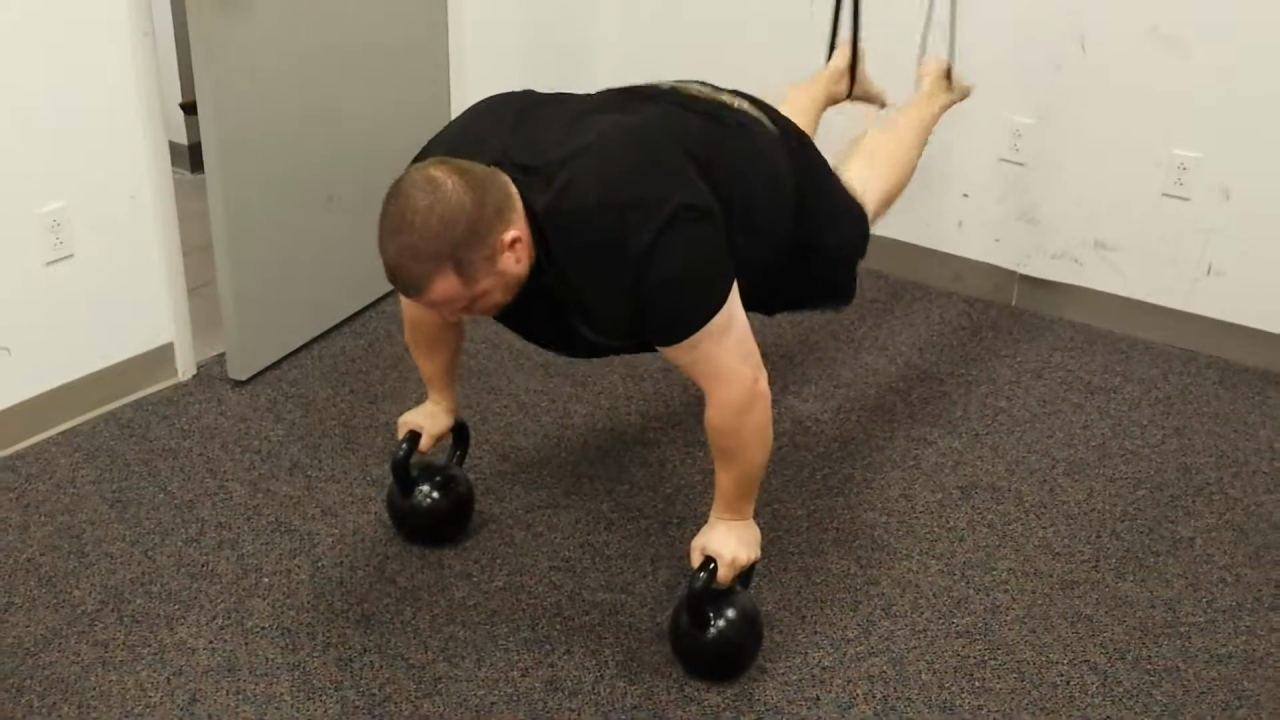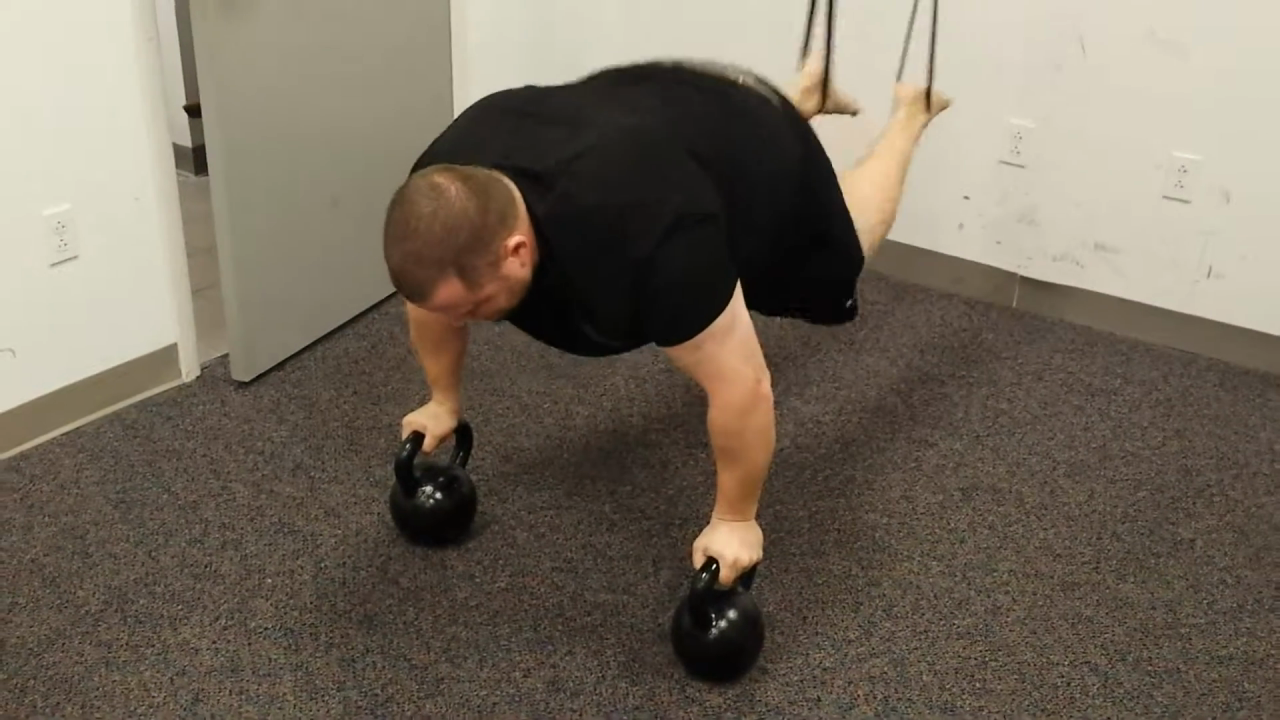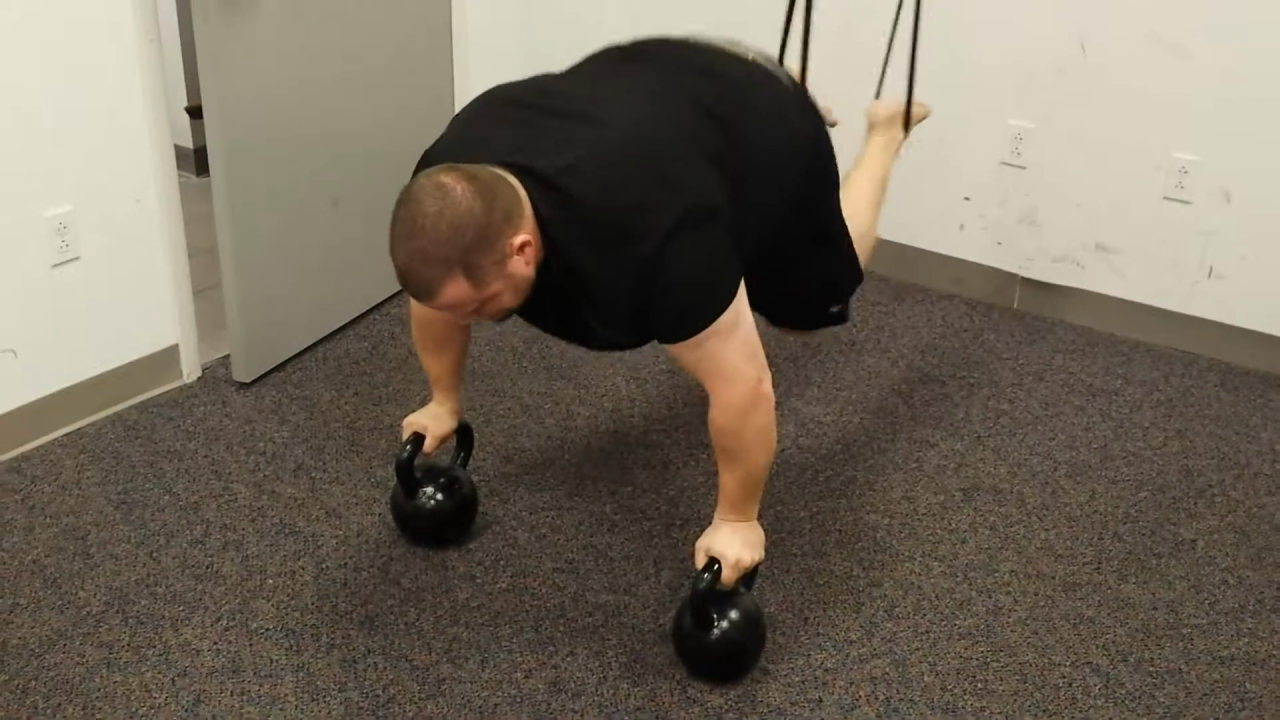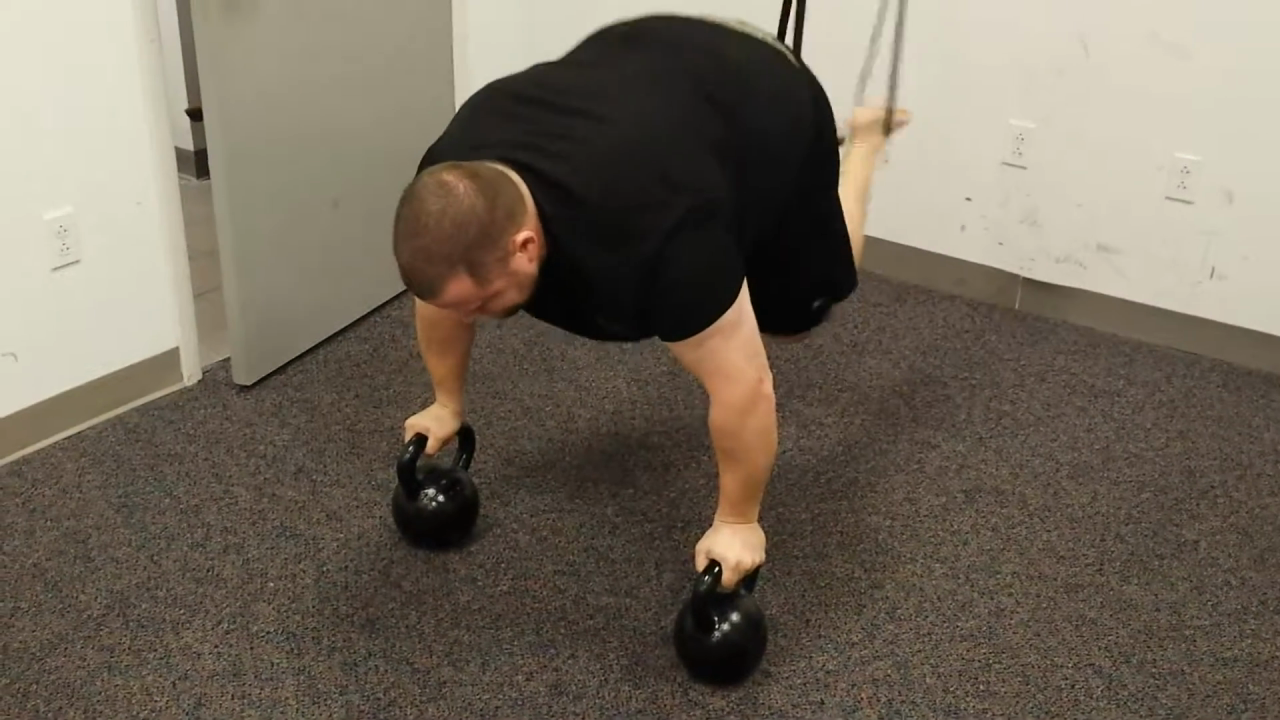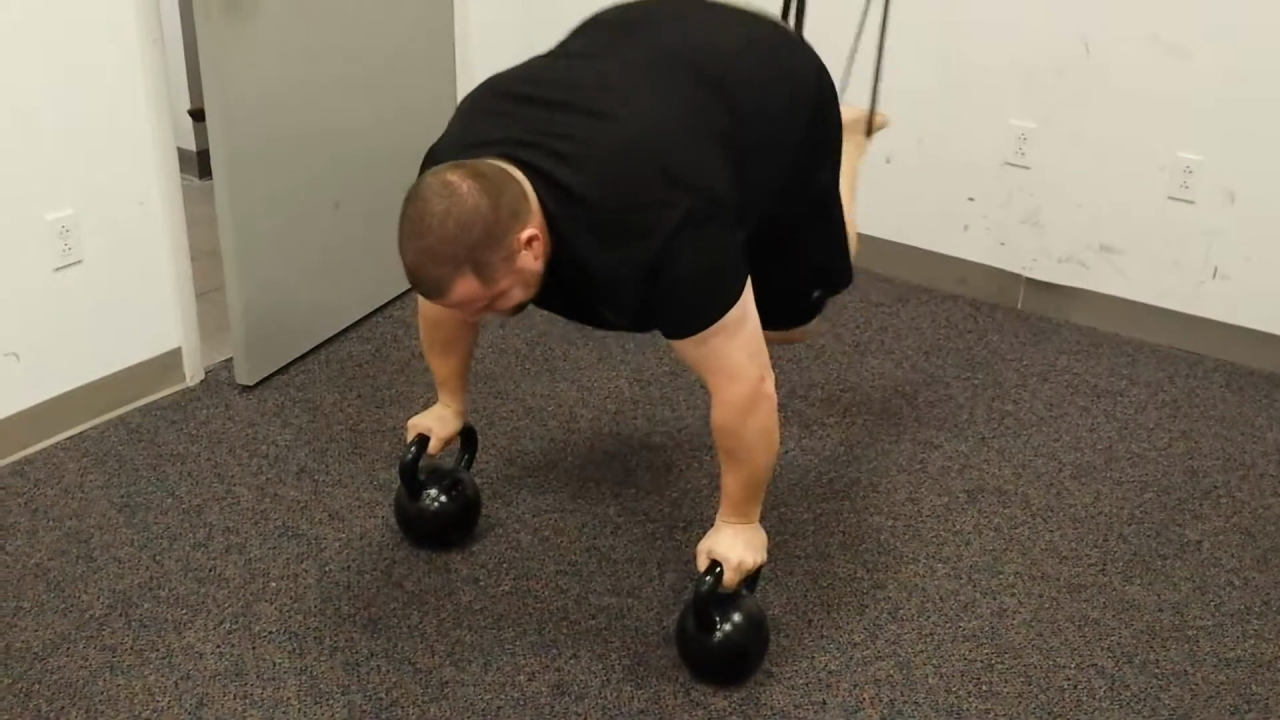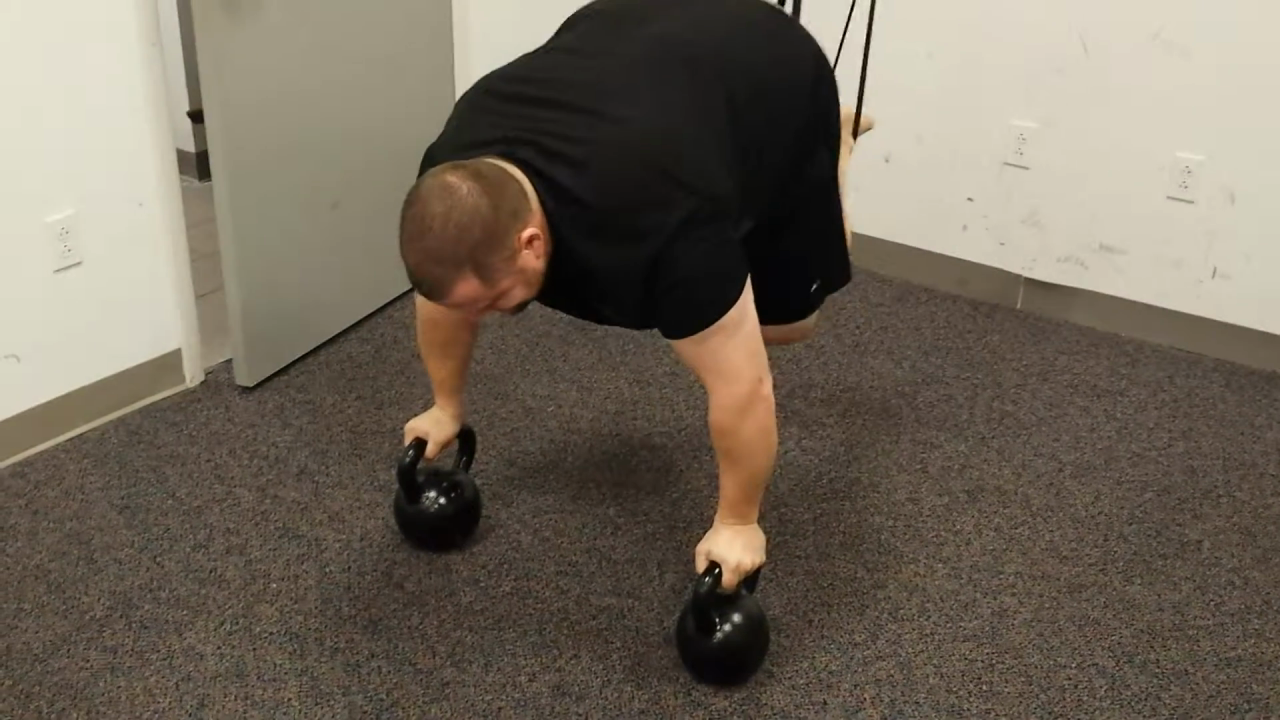
dt=0.1s
person 1, frame 1
left shoulder: (637, 241)
right shoulder: (445, 184)
left elbow: (740, 387)
right elbow: (425, 295)
left wrist: (733, 519)
right wrist: (439, 401)
left hip: (762, 179)
right hip: (659, 125)
left knee: (846, 202)
left ankle: (932, 93)
right ankle: (837, 76)
person 1, frame 2
left shoulder: (639, 242)
right shoulder: (448, 183)
left elbow: (741, 388)
right elbow: (431, 295)
left wrist: (735, 522)
right wrist: (444, 402)
left hip: (765, 151)
left knee: (827, 284)
left ankle: (908, 115)
right ankle: (809, 90)
person 1, frame 3
left shoulder: (645, 238)
right shoulder: (451, 180)
left elbow: (743, 387)
right elbow: (434, 293)
left wrist: (737, 523)
right wrist: (444, 402)
left hip: (765, 130)
left knee: (814, 302)
left ankle: (886, 131)
right ankle: (790, 97)
person 1, frame 4
left shoulder: (645, 233)
right shoulder: (454, 174)
left elbow: (743, 386)
right elbow: (442, 290)
left wrist: (737, 524)
right wrist: (448, 405)
left hip: (773, 103)
left knee: (790, 321)
left ankle: (861, 140)
person 1, frame 5
left shoulder: (650, 229)
right shoulder: (456, 173)
left elbow: (745, 385)
right elbow: (442, 289)
left wrist: (739, 525)
right wrist: (449, 404)
left hip: (775, 82)
left knee: (787, 321)
left ankle: (849, 137)
person 1, frame 6
left shoulder: (649, 226)
right shoulder: (454, 169)
left elbow: (743, 385)
right elbow: (441, 288)
left wrist: (738, 525)
right wrist: (447, 407)
left hip: (774, 75)
left knee: (784, 321)
left ankle: (838, 139)
